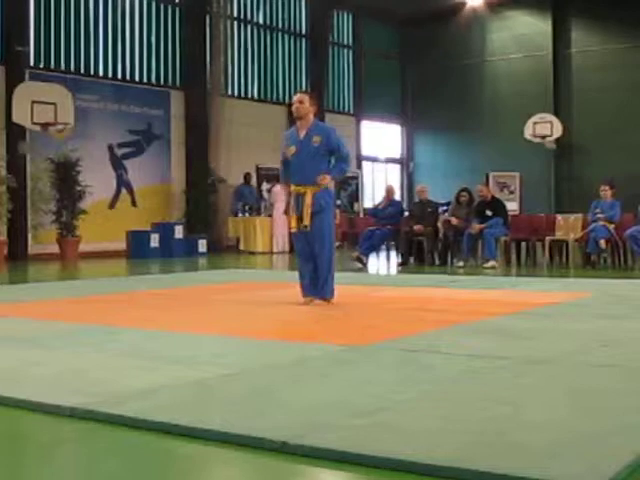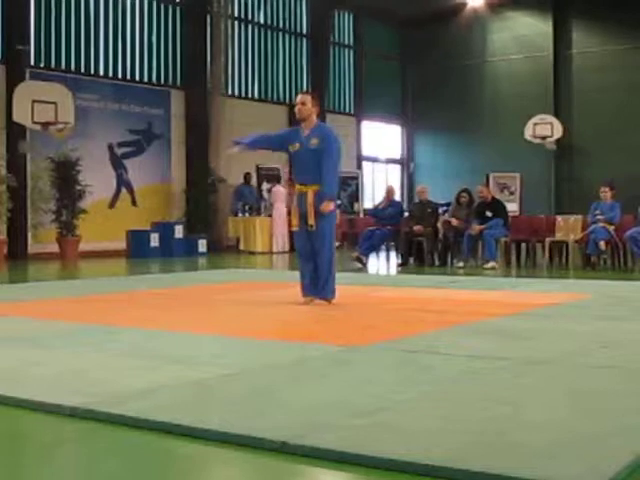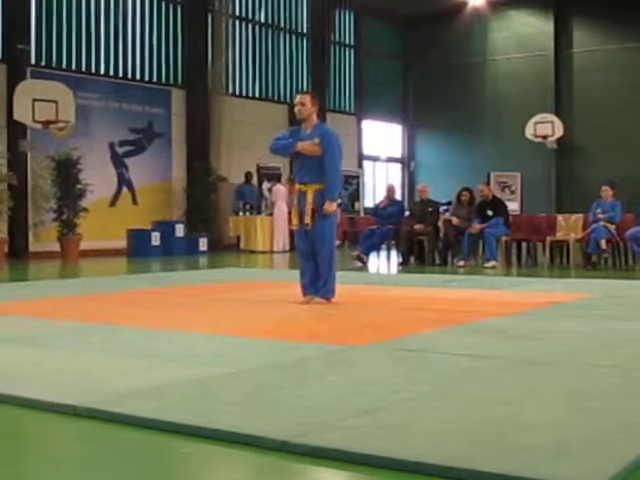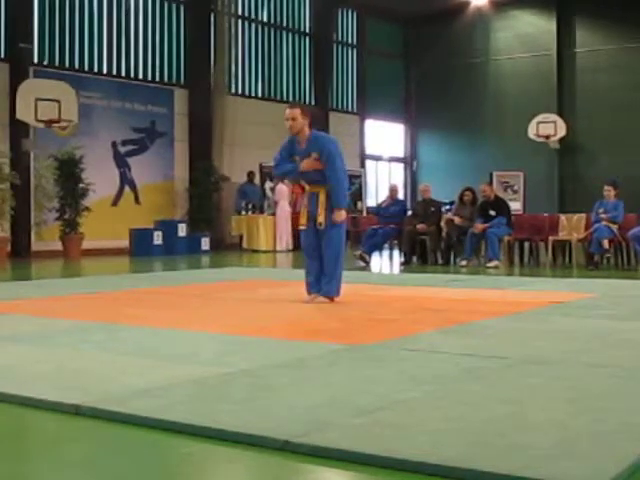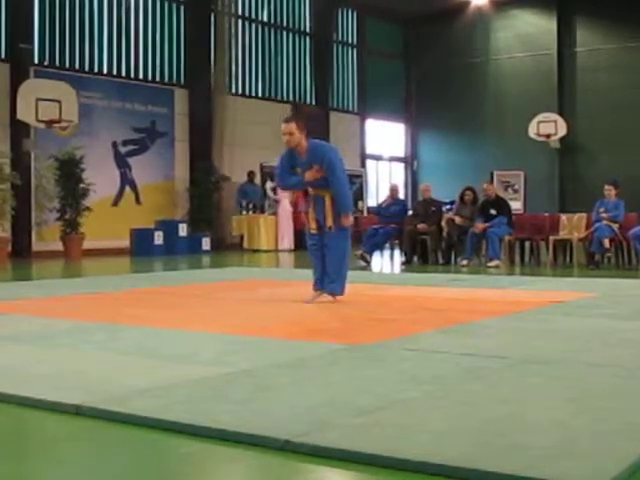
dt=0.3s
person 1, frame 1
left shoulder: (326, 133)
right shoulder: (289, 136)
left elbow: (344, 158)
left wrist: (331, 176)
right wrist: (287, 187)
left hip: (320, 197)
right hip: (297, 199)
left knee: (322, 248)
right knee: (302, 248)
left ankle: (325, 293)
right ankle: (310, 291)
person 1, frame 2
left shoulder: (327, 135)
right shoulder: (291, 135)
left elbow: (330, 168)
right elbow: (266, 139)
left wrist: (329, 198)
right wrist: (242, 144)
left hip: (321, 197)
right hip: (300, 197)
left knee: (323, 247)
right knee: (304, 248)
left ankle: (325, 293)
right ankle: (310, 291)
person 1, frame 3
left shoulder: (327, 134)
right shoulder: (294, 133)
left elbow: (333, 168)
right elbow: (275, 145)
left wrist: (332, 199)
right wrist: (297, 147)
left hip: (322, 196)
right hip: (301, 196)
left knee: (323, 246)
right knee: (304, 247)
left ankle: (325, 292)
right ankle: (310, 290)
person 1, frame 4
left shoulder: (325, 143)
right shoulder: (290, 144)
left elbow: (337, 176)
right elbow: (278, 170)
left wrist: (340, 207)
right wrist: (300, 167)
left hip: (330, 197)
right hip: (311, 196)
left knee: (332, 245)
right knee: (309, 245)
left ankle: (328, 291)
right ankle: (314, 288)
person 1, frame 5
left shoulder: (325, 152)
right shoulder: (289, 156)
left elbow: (340, 183)
right elbow: (282, 181)
left wrist: (346, 212)
right wrist: (305, 178)
left hip: (335, 199)
right hip: (316, 199)
left knee: (336, 244)
right knee: (315, 243)
left ankle: (332, 289)
right ankle: (320, 287)
